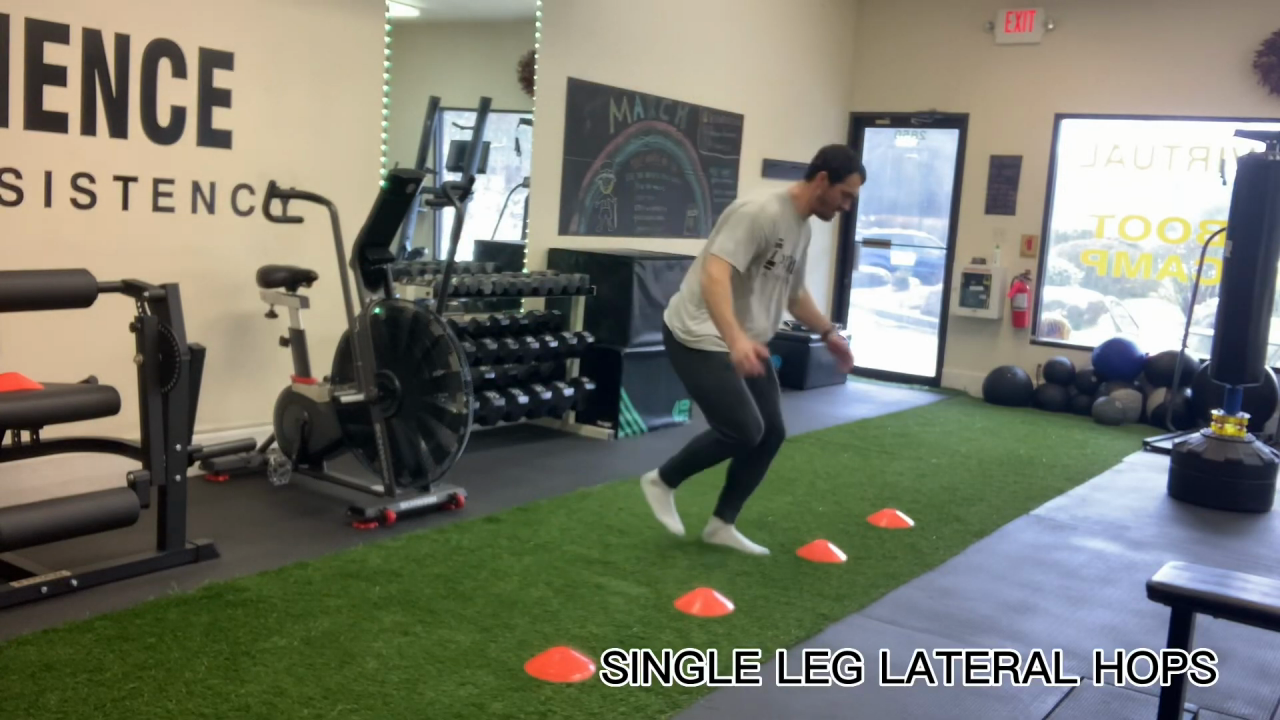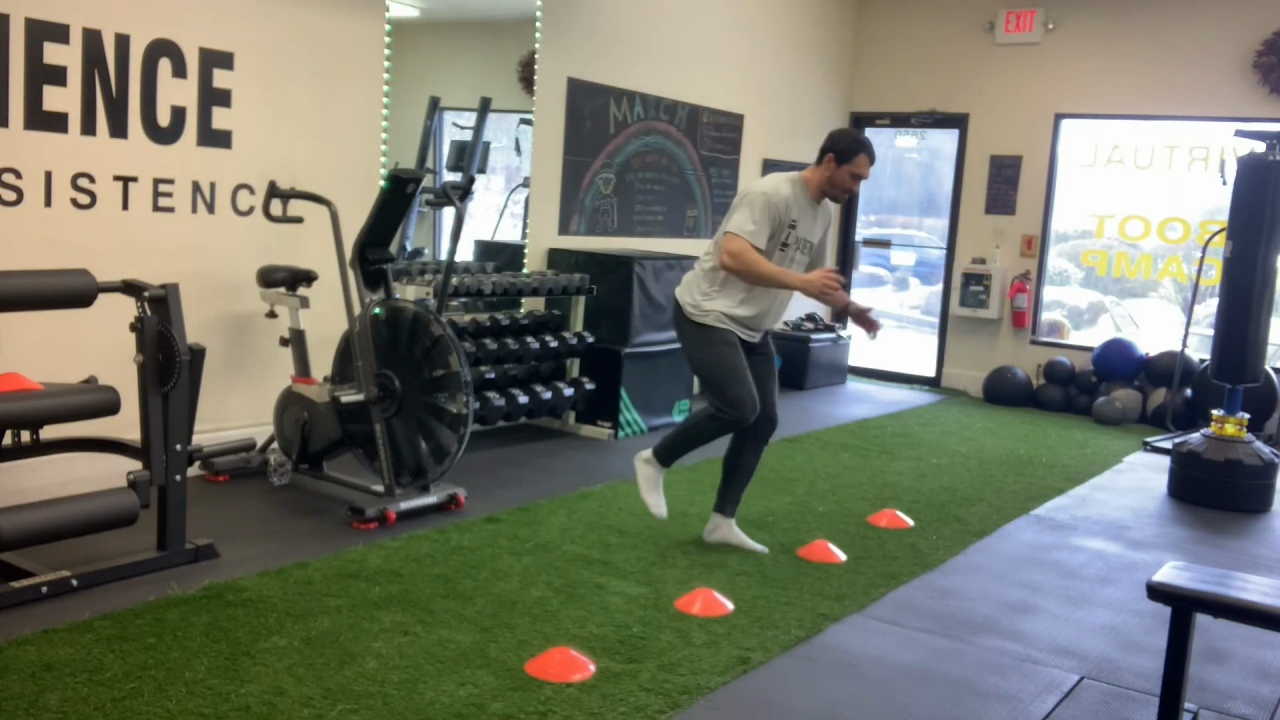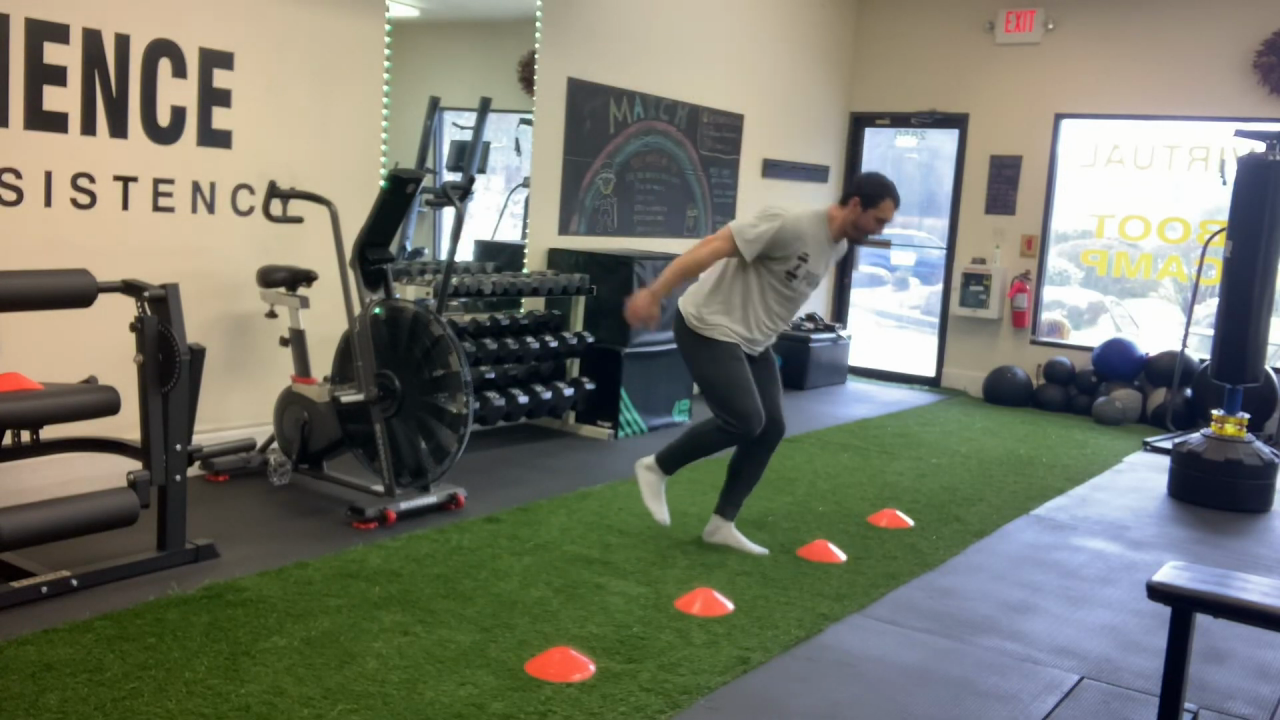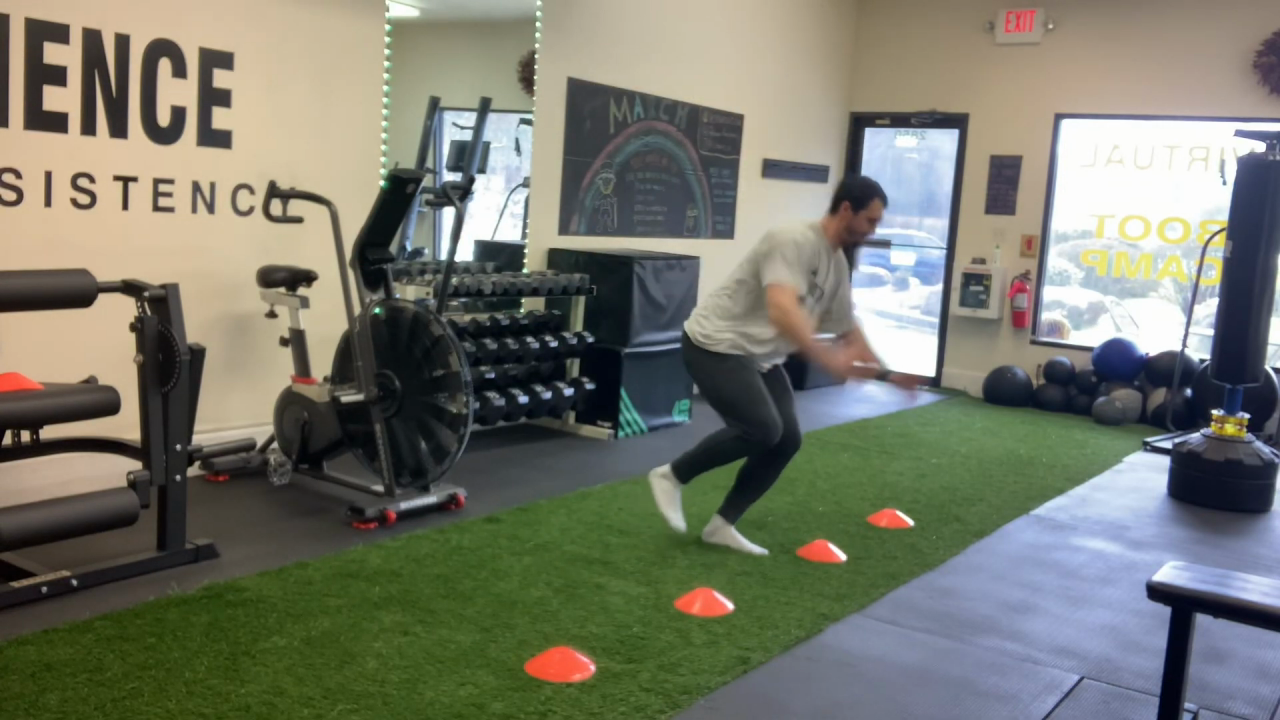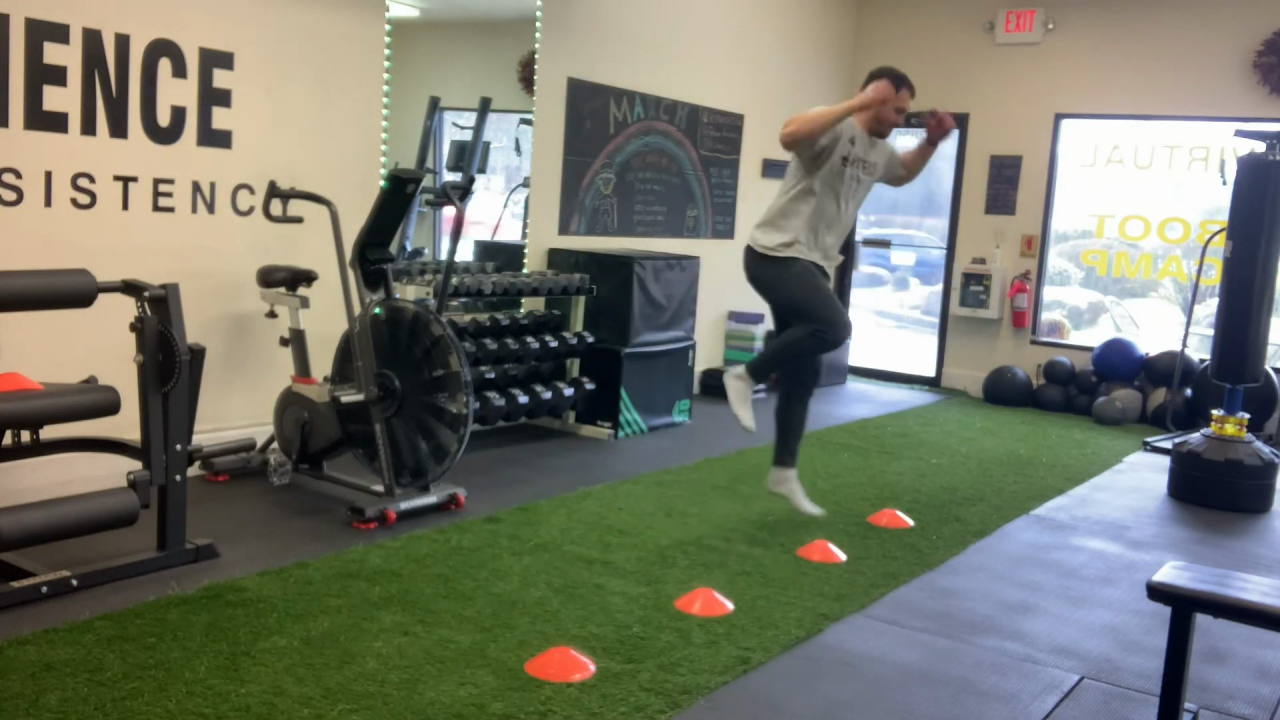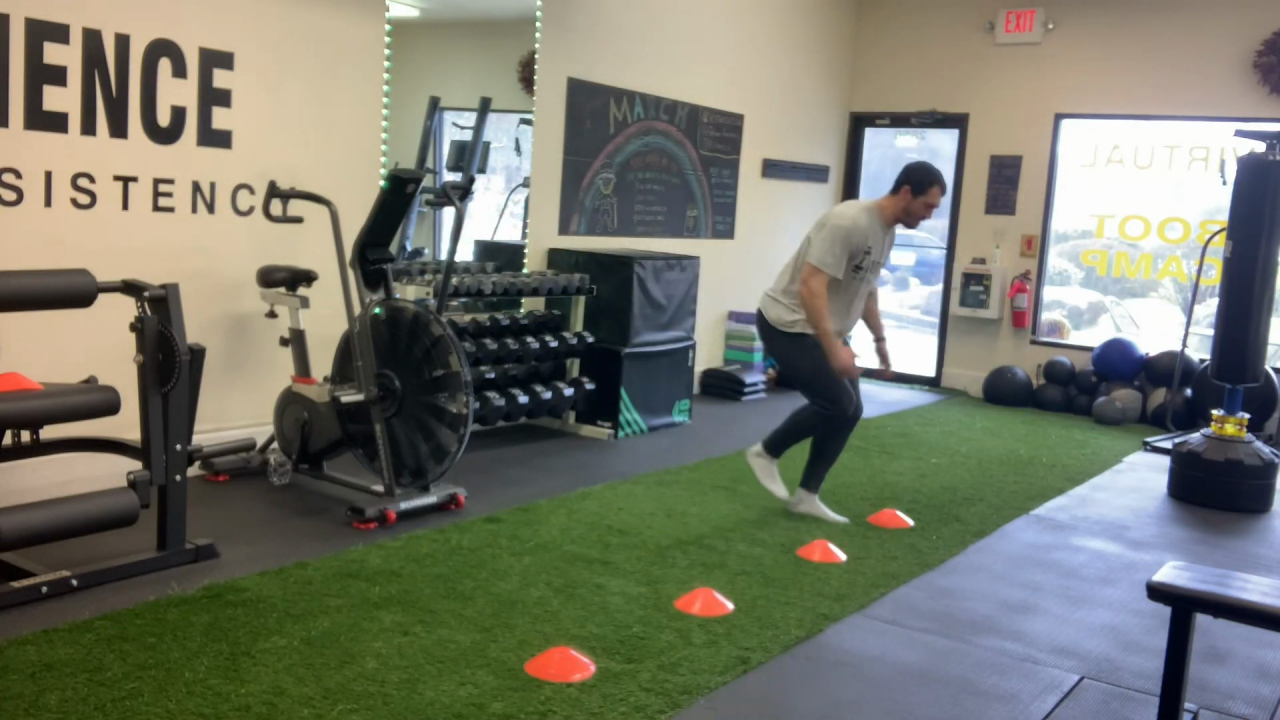
dt=0.4s
person 1, frame 1
left shoulder: (802, 229)
right shoulder: (758, 214)
left elbow: (794, 291)
right elbow: (713, 276)
left wrist: (828, 334)
right wrist: (736, 340)
left hip: (744, 342)
right hip: (699, 338)
left knee: (770, 433)
right knee: (743, 431)
left ankle: (722, 525)
right ankle: (661, 481)
person 1, frame 2
left shoulder: (825, 213)
right shoulder: (770, 195)
left elbow: (814, 272)
right elbow: (731, 256)
left wrist: (848, 307)
right wrist: (802, 282)
left hip: (752, 327)
right hip: (708, 314)
left knee: (762, 421)
right knee: (738, 408)
left ankle: (722, 522)
right ankle: (653, 460)
person 1, frame 3
left shoulder: (838, 246)
right shoulder: (792, 225)
right elbow: (717, 246)
right wrist: (654, 293)
left hip: (751, 338)
right hip: (710, 328)
left knee: (770, 428)
right knee: (745, 421)
left ankle: (722, 523)
right ankle: (656, 469)
person 1, frame 4
left shoulder: (837, 261)
right shoulder: (793, 243)
left elbow: (845, 326)
right elbow: (782, 311)
left wrist: (883, 371)
right wrist: (827, 360)
left hip: (757, 356)
right hip: (716, 346)
left knee: (787, 439)
right knee: (764, 433)
left ankle: (722, 525)
right ankle: (672, 476)
person 1, frame 5
left shoulder: (878, 147)
right shoulder: (830, 123)
left elbow: (903, 173)
right elbow: (790, 136)
left wrist: (933, 139)
right wrist: (856, 102)
left hip: (810, 264)
right hip: (777, 255)
left knee: (803, 372)
right knee: (833, 328)
left ankle: (784, 473)
right ankle: (746, 375)
person 1, frame 6
left shoulder: (886, 232)
right shoulder: (848, 222)
right elbow: (811, 285)
left wrist: (878, 341)
right wrist: (833, 348)
left hip: (823, 327)
right hip: (787, 323)
left knee: (848, 409)
right knee: (838, 404)
left ankle: (806, 496)
right ankle: (765, 453)
